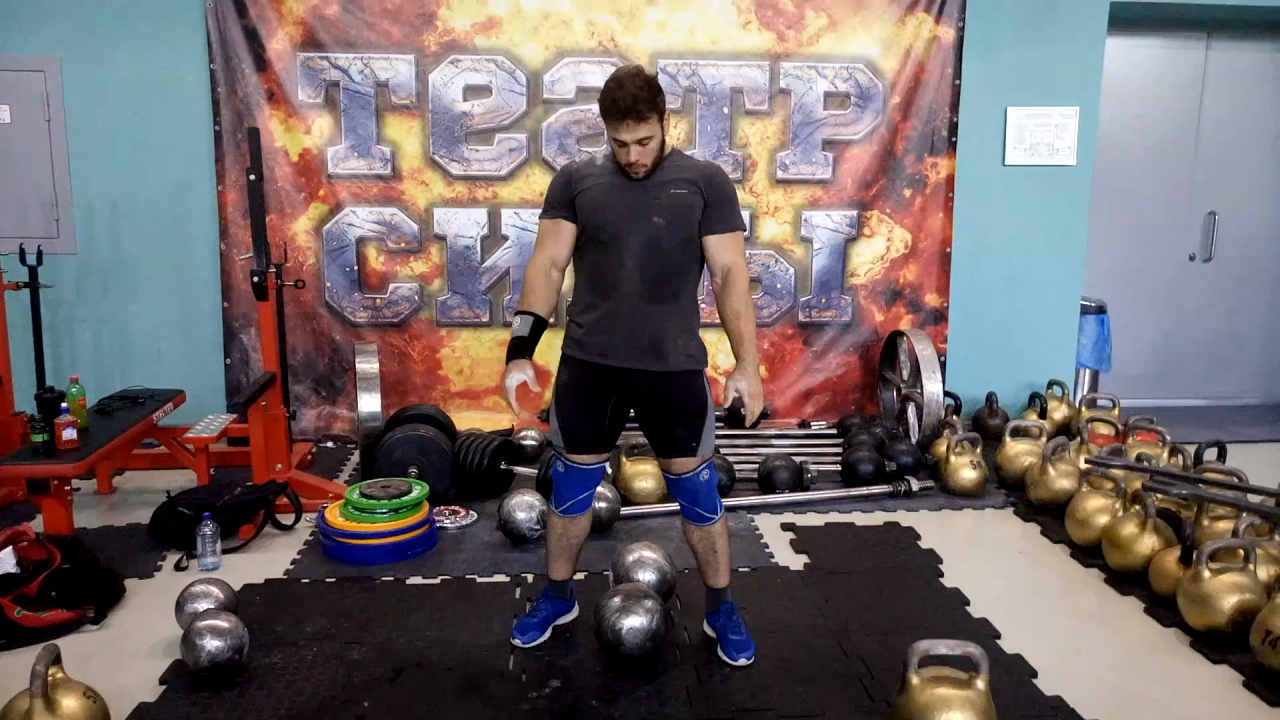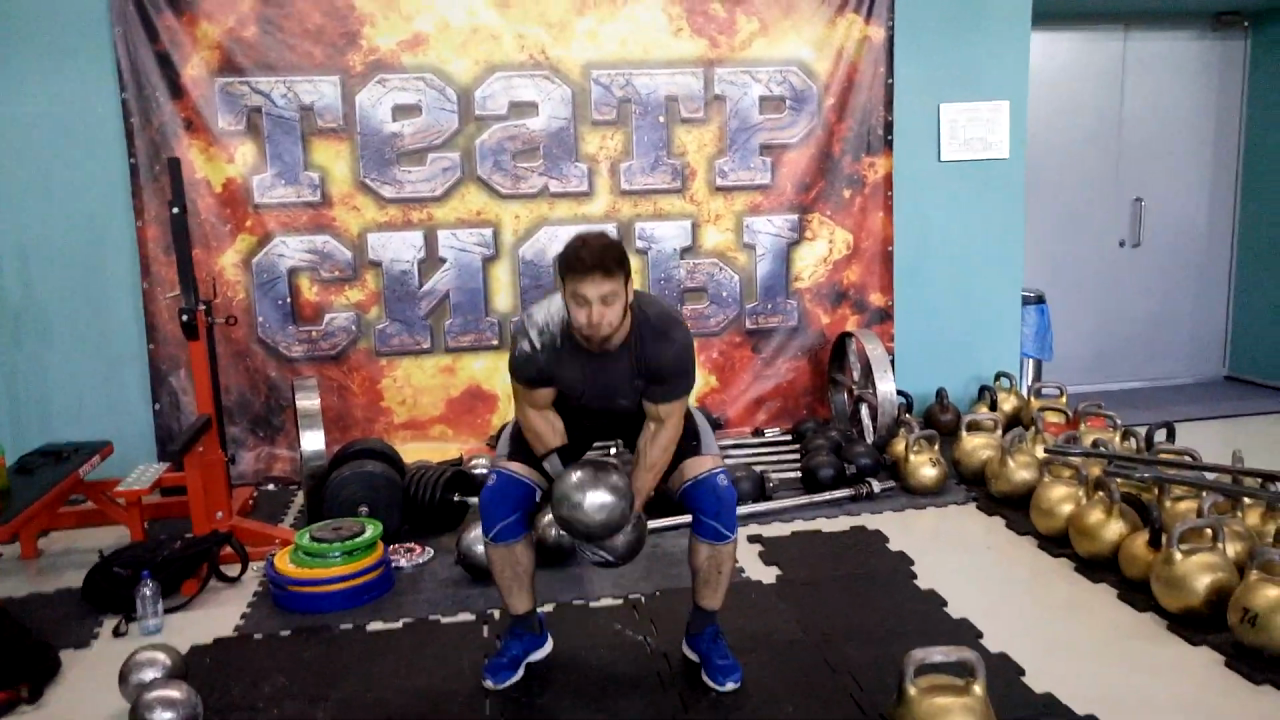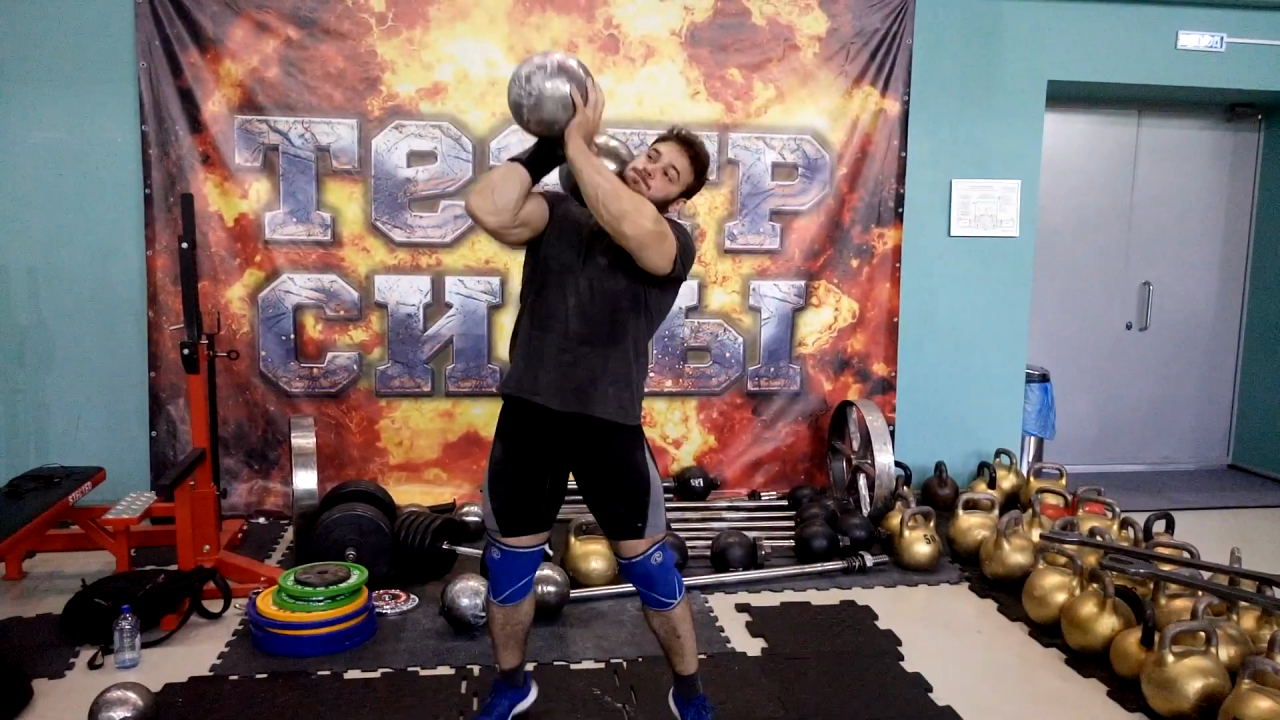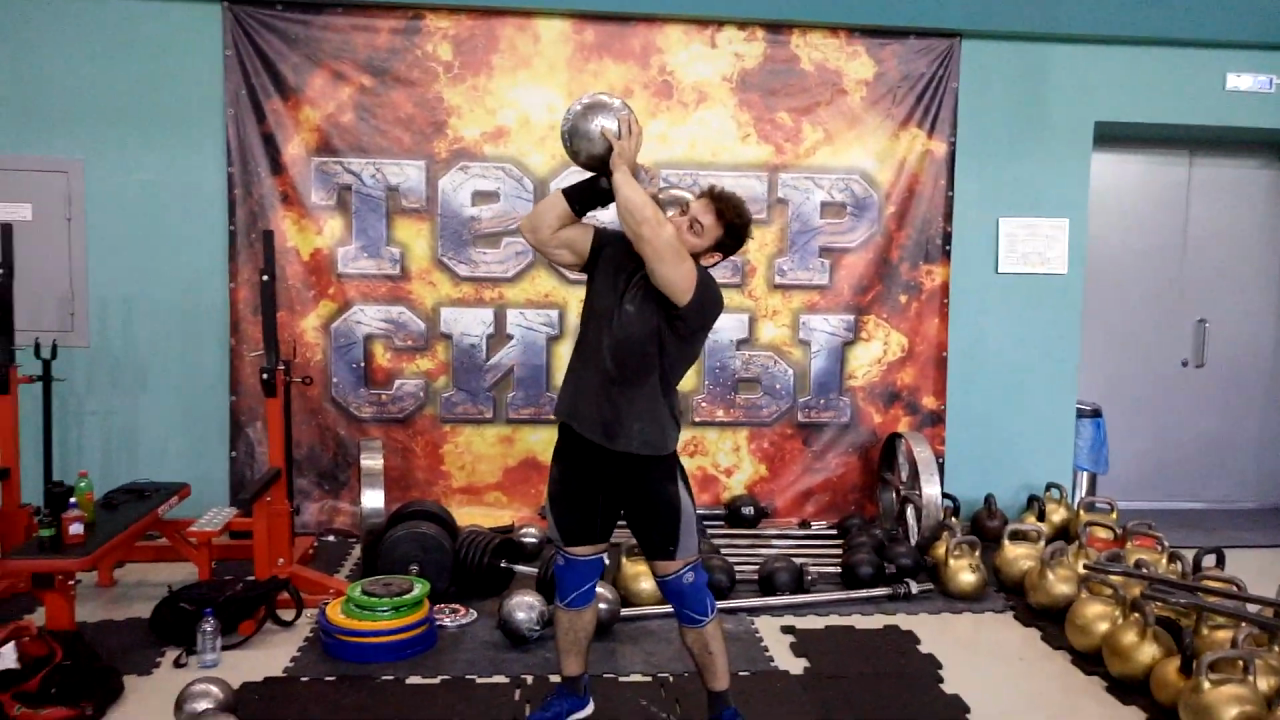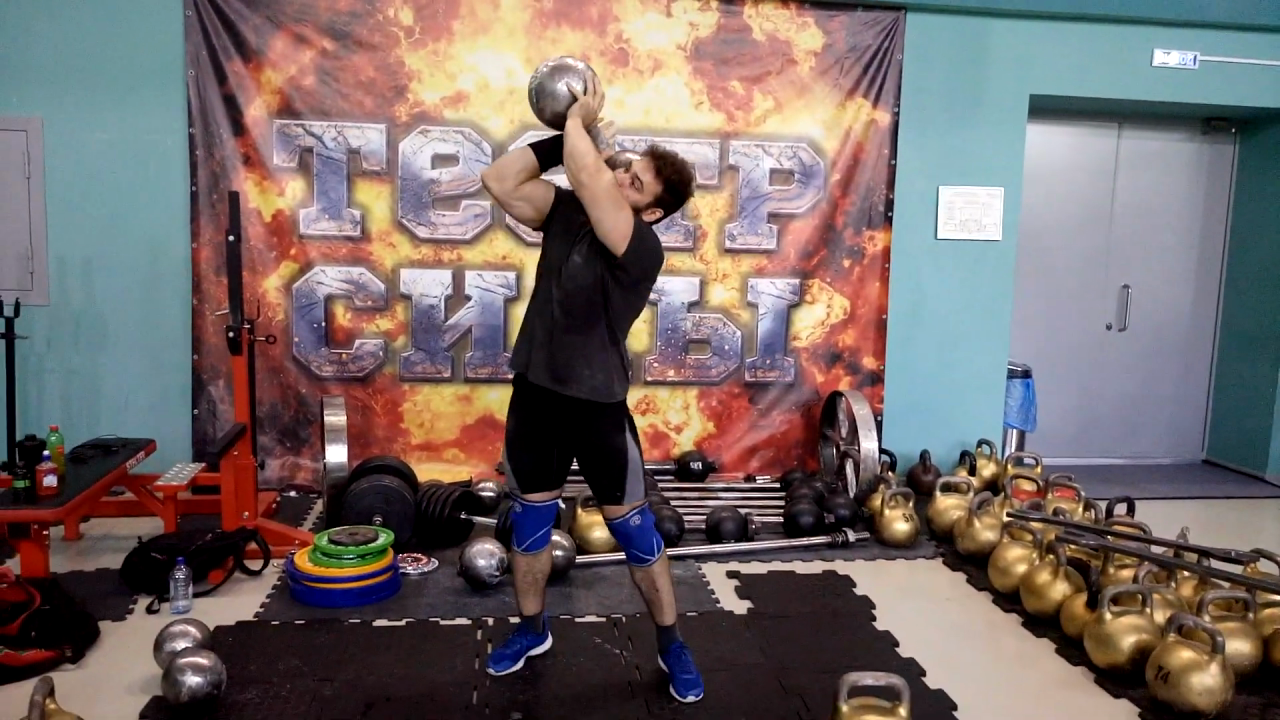
dt=1s
person 1, frame 1
left shoulder: (706, 182)
right shoulder: (577, 179)
left elbow: (730, 272)
right elbow: (547, 264)
left wrist: (746, 362)
right wrist: (520, 351)
left hip: (674, 363)
right hip: (589, 360)
left knee: (694, 486)
right knee: (573, 480)
left ankle: (720, 607)
right ankle: (557, 597)
person 1, frame 2
left shoulder: (665, 333)
right shoulder: (536, 333)
left elbow: (662, 425)
right elbow: (535, 410)
left wrist: (631, 504)
left hip: (650, 411)
right hip: (566, 411)
left knee: (715, 497)
right knee: (500, 500)
left ankle: (704, 632)
right ankle: (525, 631)
person 1, frame 3
left shoulder: (671, 242)
right shoulder: (558, 212)
left elbow: (632, 225)
right elbow: (485, 208)
left wrist: (578, 144)
right wrist: (546, 147)
left hip: (608, 421)
right hip: (528, 413)
left knee: (648, 564)
right knee: (508, 564)
person 1, frame 4
left shoulder: (701, 295)
right shoulder: (613, 253)
left elbow: (651, 235)
right elbow: (538, 229)
left wrist: (624, 166)
right wrist: (600, 182)
left hip: (645, 456)
right hip: (580, 443)
left knee: (682, 585)
right knee: (574, 574)
person 1, frame 5
left shoulder: (642, 248)
right shoulder: (565, 211)
left elbow: (589, 178)
right elbow: (498, 181)
left wrist: (578, 119)
right wrist: (560, 139)
left hip: (598, 403)
right hip: (536, 394)
left knee: (632, 529)
right knee: (530, 520)
left ankle: (672, 645)
right ankle: (532, 628)
